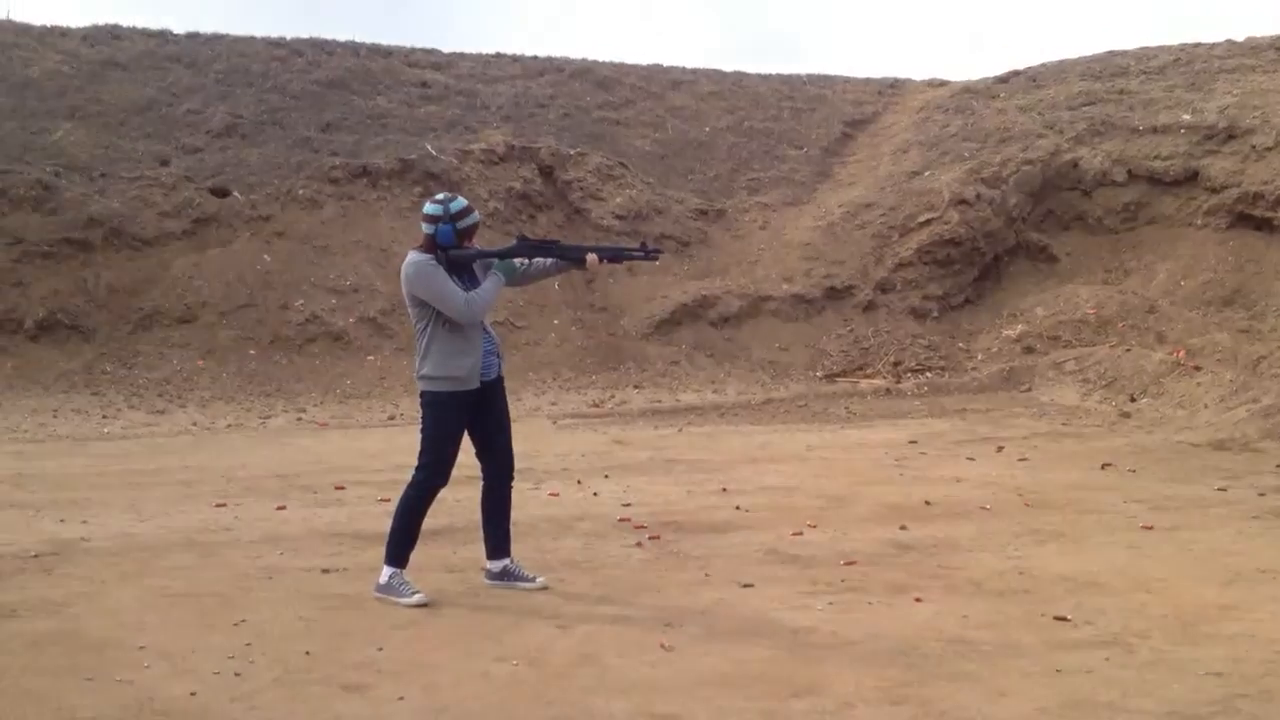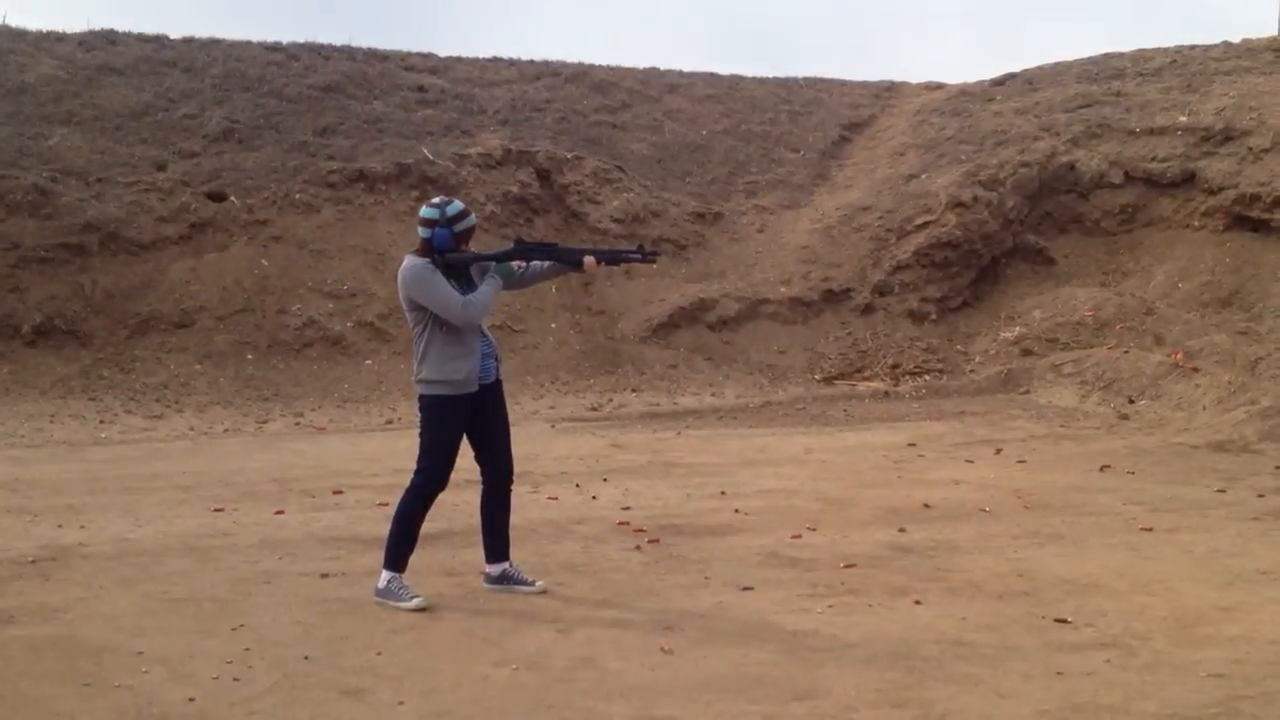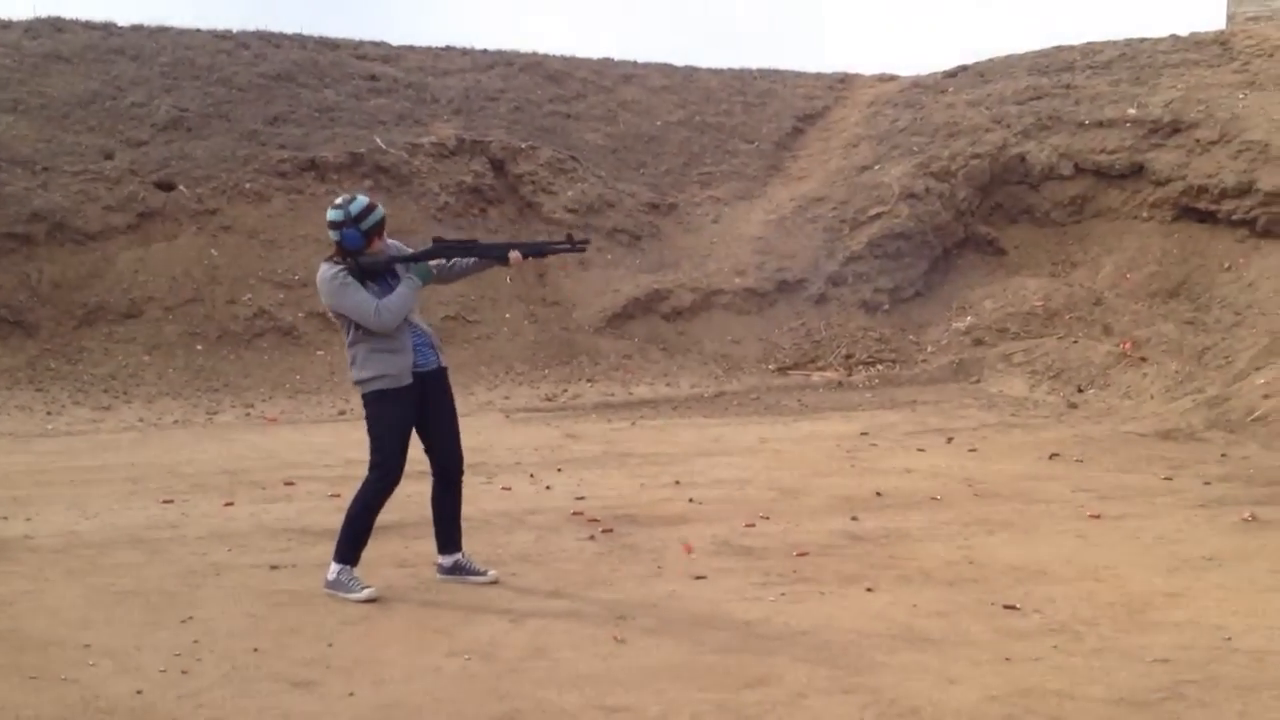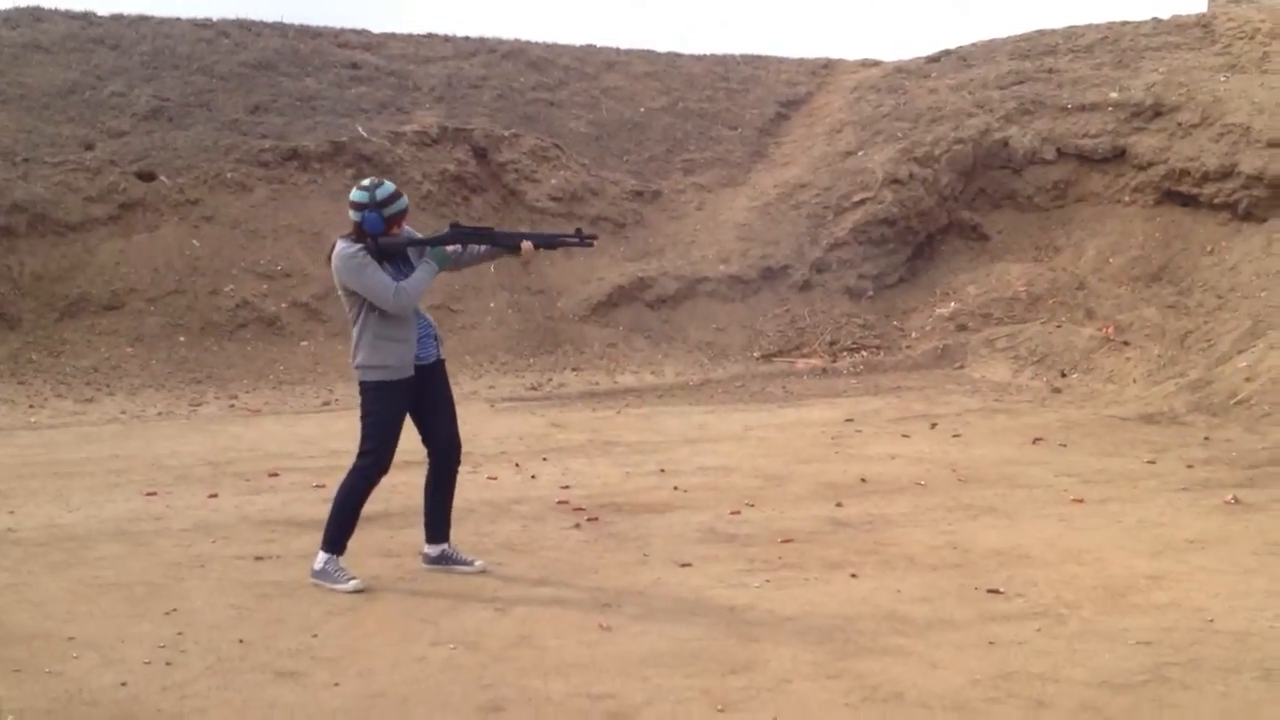
dt=0.7s
person 1, frame 1
left shoulder: (466, 258)
right shoulder: (419, 268)
left elbow: (522, 270)
right elbow: (468, 309)
left wrist: (574, 260)
right wrist: (497, 276)
left hip: (486, 381)
right hip: (446, 389)
left knee: (500, 471)
right knee: (430, 477)
left ankle: (499, 564)
right ankle: (391, 574)
person 1, frame 2
left shoulder: (465, 263)
right shoulder: (416, 271)
left elbow: (518, 275)
right elbow: (465, 313)
left wrist: (571, 263)
right wrist: (494, 279)
left hip: (485, 384)
right hip: (444, 392)
left knee: (500, 474)
right knee: (429, 482)
left ankle: (499, 568)
right ankle: (389, 578)
person 1, frame 3
left shoulder: (390, 252)
right shoulder: (333, 276)
left elbow: (442, 271)
right elbow: (381, 318)
left wrist: (495, 258)
right wrist: (414, 279)
left hip: (429, 371)
right hip: (386, 383)
left knee: (450, 465)
right knee: (385, 475)
left ankle: (450, 558)
right ankle: (340, 570)
person 1, frame 4
left shoulder: (400, 240)
right shoulder: (349, 256)
left elbow: (453, 256)
right elbow: (398, 300)
left wrist: (506, 247)
right wrist: (429, 264)
left hip: (426, 362)
right hip: (385, 372)
left knee: (447, 452)
right knee: (373, 463)
left ankle: (437, 547)
right ankle: (327, 560)
